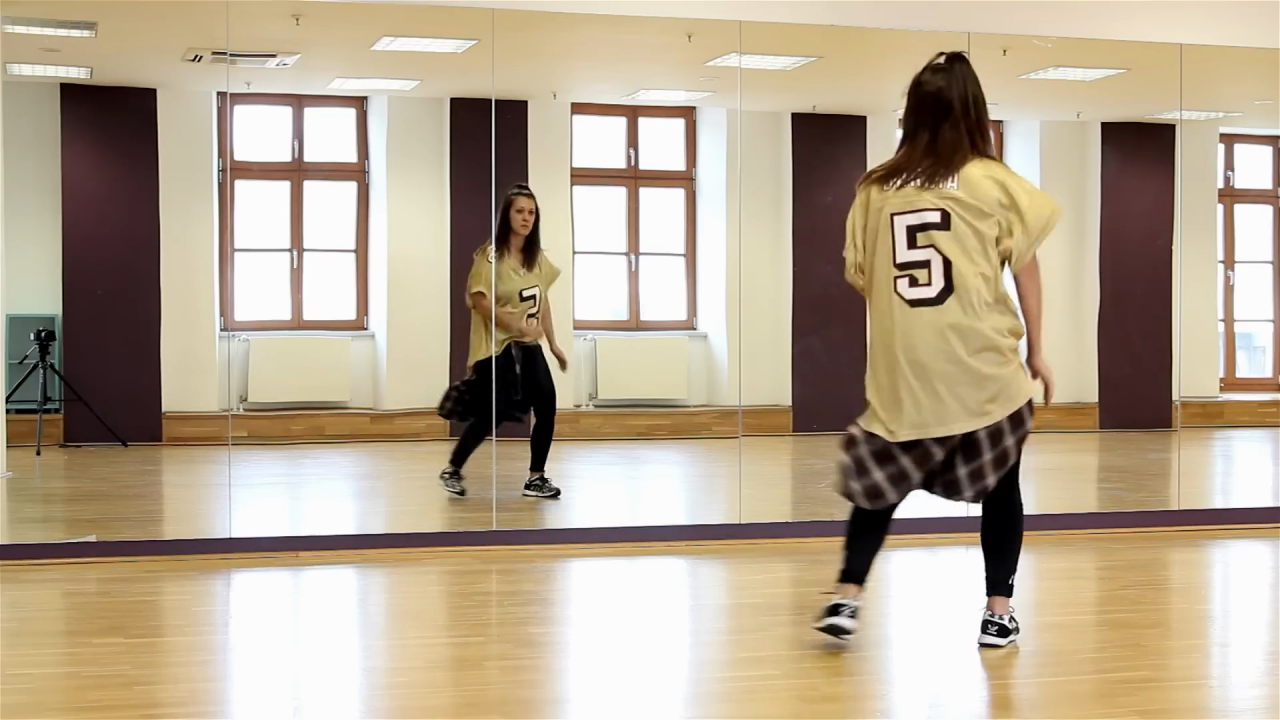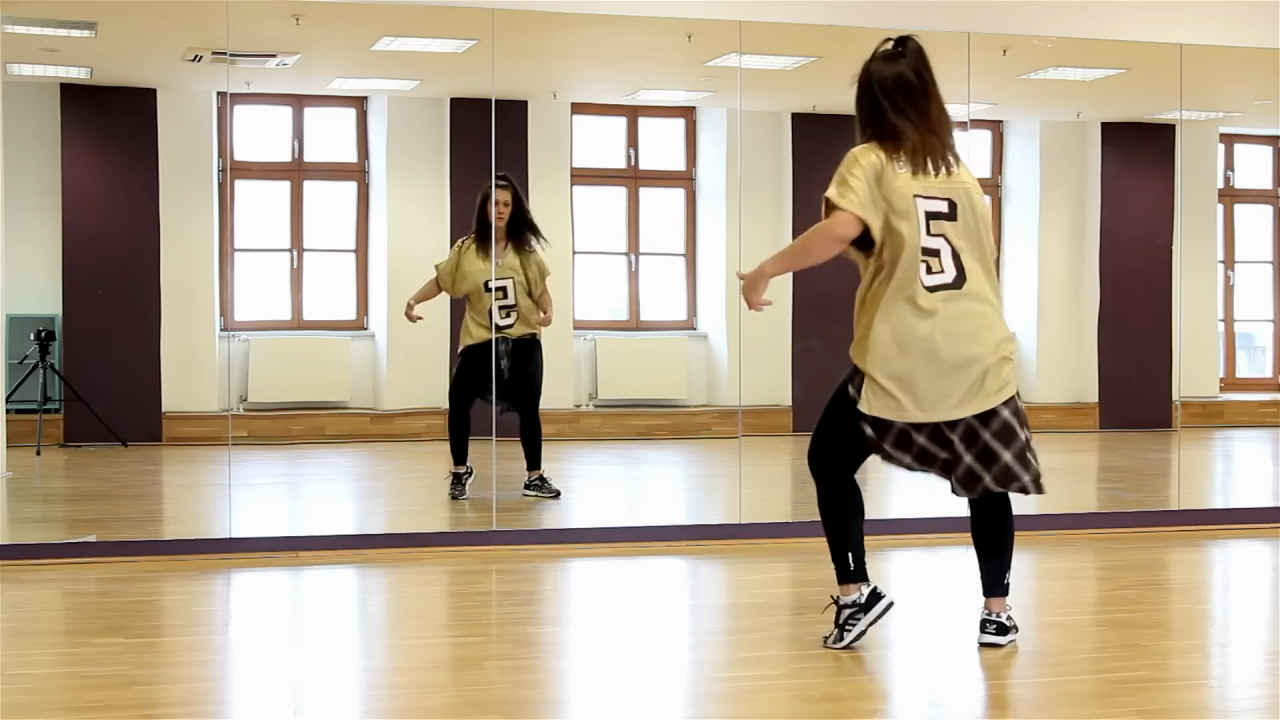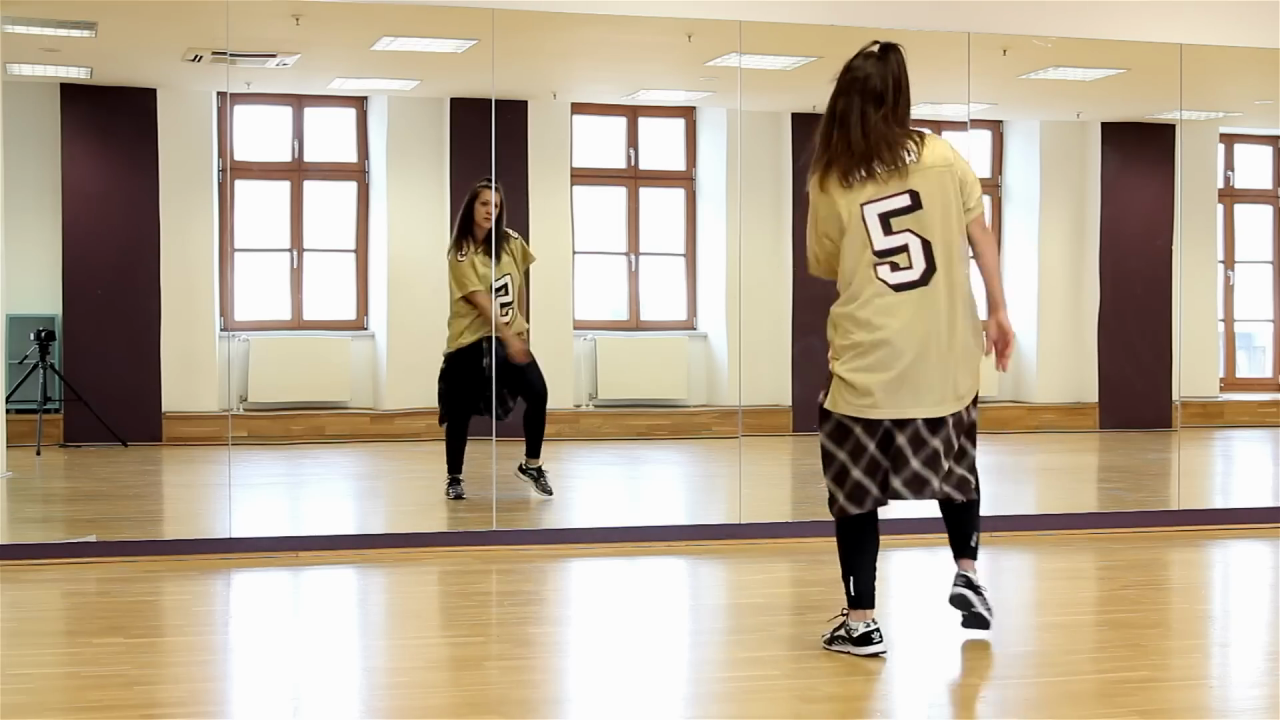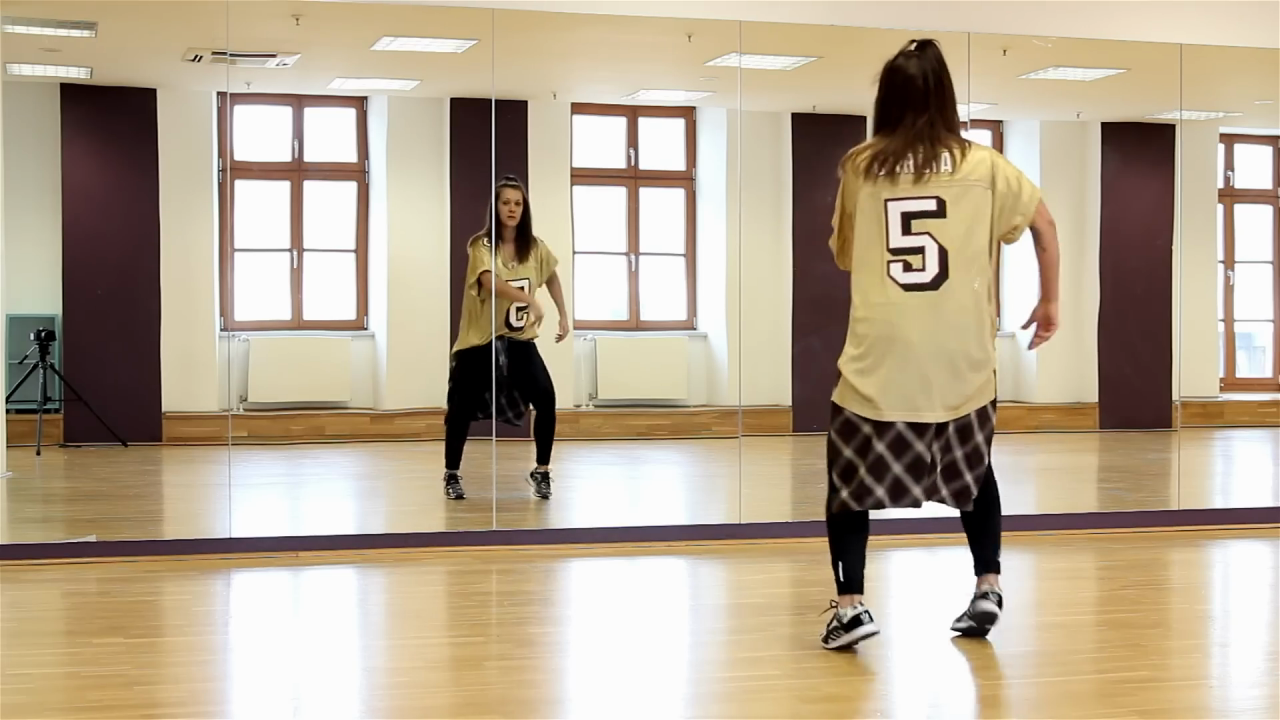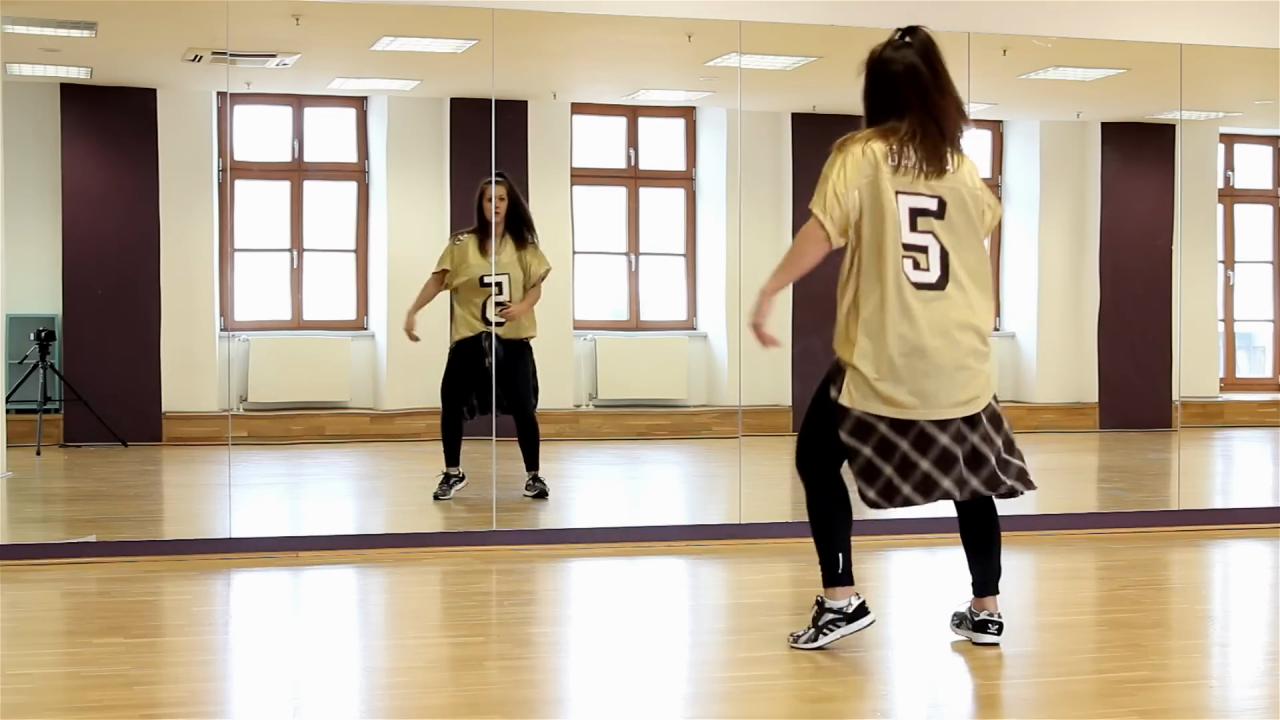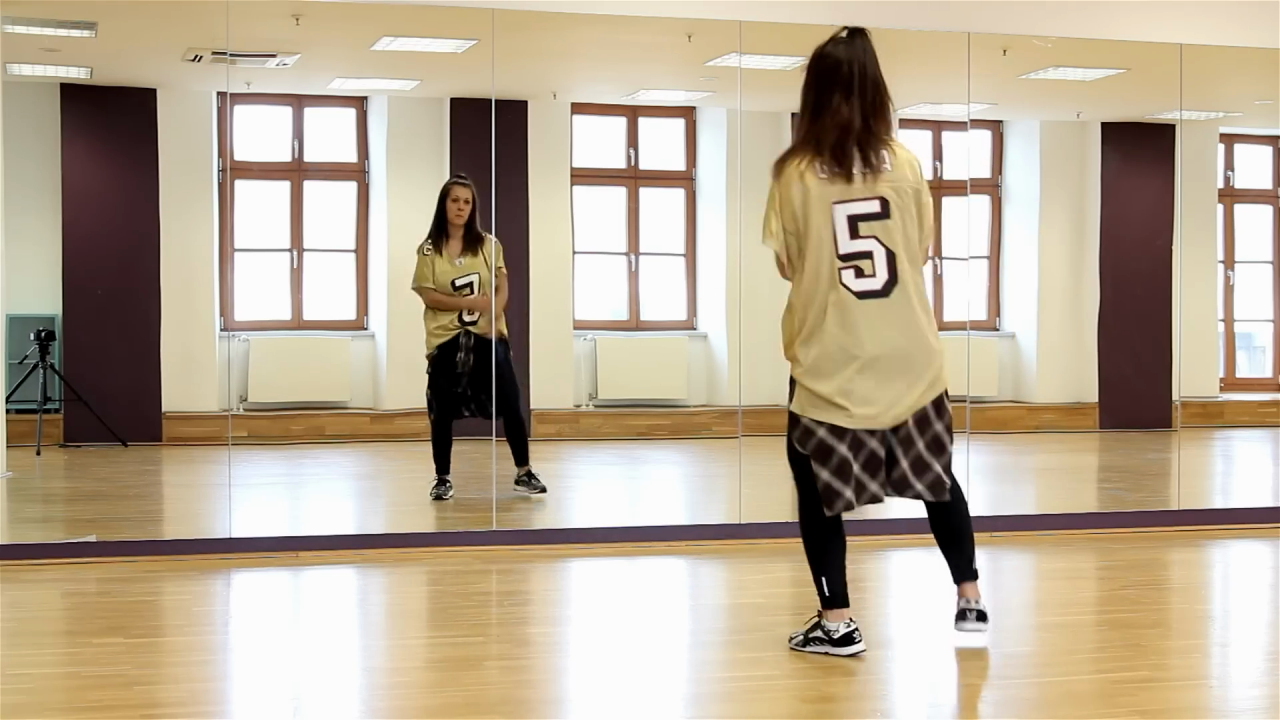
dt=0.4s
person 1, frame 1
left shoulder: (876, 186)
right shoulder: (994, 179)
left elbow: (860, 278)
right elbow: (1023, 266)
right wrist: (1037, 349)
left hip: (902, 369)
right hip: (981, 364)
left knee: (878, 487)
right knee: (1000, 486)
left ankle: (845, 598)
right ankle: (999, 612)
person 1, frame 2
left shoulder: (870, 162)
right shoulder: (956, 169)
left elbow: (838, 231)
right elbow: (987, 253)
left wrist: (762, 273)
left hip: (900, 357)
right hip: (977, 356)
left knee: (830, 461)
right knee: (985, 482)
left ankle: (855, 591)
right ankle: (997, 611)
person 1, frame 3
left shoulder: (828, 180)
right shoulder: (939, 154)
right elbow: (978, 232)
right wrist: (998, 310)
left hip: (870, 357)
right hip: (944, 352)
left knee: (852, 487)
right knee: (952, 465)
left ankle: (860, 621)
right ankle: (968, 573)
person 1, frame 4
left shoulder: (860, 167)
right shoulder: (980, 164)
left elbow: (844, 257)
right elbow: (1042, 223)
right wrist: (1049, 299)
left hip: (879, 359)
right hip: (959, 358)
left knee: (854, 482)
right knee: (974, 471)
left ankle: (850, 605)
right ankle: (987, 588)
person 1, frame 5
left shoulder: (860, 153)
right shoulder: (963, 168)
left elbow: (823, 234)
left wrist: (767, 294)
left hip: (882, 358)
right hip: (958, 359)
left knee: (816, 460)
right knee: (973, 480)
left ankle: (839, 598)
right ankle: (986, 609)
person 1, frame 6
left shoulder: (797, 170)
right shoulder: (903, 164)
left elbow: (790, 265)
left hip: (833, 364)
right hip: (908, 357)
left knee: (816, 486)
right knee: (934, 473)
left ankle: (837, 621)
right ankle: (970, 599)
person 2, frame 1
left shoulder: (536, 256)
right shoulder: (490, 255)
right elbow: (480, 301)
left wrist: (554, 344)
right wrist: (519, 327)
left hip: (527, 348)
right hip: (495, 348)
left knee: (546, 408)
right knee: (488, 416)
left ankle: (536, 477)
right ankle: (453, 470)
person 2, frame 2
left shoulder: (525, 245)
right shoulder: (468, 247)
left elbow: (540, 288)
right elbow: (441, 281)
left wrist: (547, 311)
right wrist: (413, 301)
left hip: (523, 341)
right hip: (480, 342)
left knee: (528, 406)
right knee: (459, 402)
left ankle: (534, 478)
right ankle: (460, 472)
person 2, frame 3
left shoulder: (511, 242)
right shoulder: (460, 253)
right elbow: (479, 299)
left wrist: (517, 331)
right wrist: (507, 335)
left hip: (512, 337)
right hip: (472, 343)
left knee: (537, 394)
right knee: (459, 411)
left ankle: (532, 465)
right ankle: (454, 478)
person 2, frame 4
left shoulder: (534, 246)
right shoulder: (482, 244)
left elbow: (550, 278)
right elbow: (490, 282)
left wrist: (563, 315)
right wrist: (526, 300)
left hip: (521, 341)
right hip: (480, 342)
left knee: (546, 401)
right knee: (463, 410)
left ankle: (541, 471)
right ankle: (452, 476)
person 2, frame 5
left shoulder: (524, 244)
right shoulder: (463, 243)
left elbow: (536, 285)
right elbow: (439, 280)
left wrist: (523, 305)
right wrist: (412, 312)
left hip: (513, 340)
right hip: (471, 339)
left knee: (524, 408)
right knee: (452, 403)
left ankle: (533, 477)
right ankle: (453, 473)
person 2, frame 6
left shoulder: (487, 243)
right shoulder: (429, 250)
left elbow: (502, 286)
right elbow: (427, 295)
left wrist: (494, 311)
right wrist: (469, 302)
left hip: (489, 337)
right hip: (448, 341)
left knee: (510, 404)
right knee: (442, 411)
left ankle: (524, 473)
right ankle: (443, 479)
